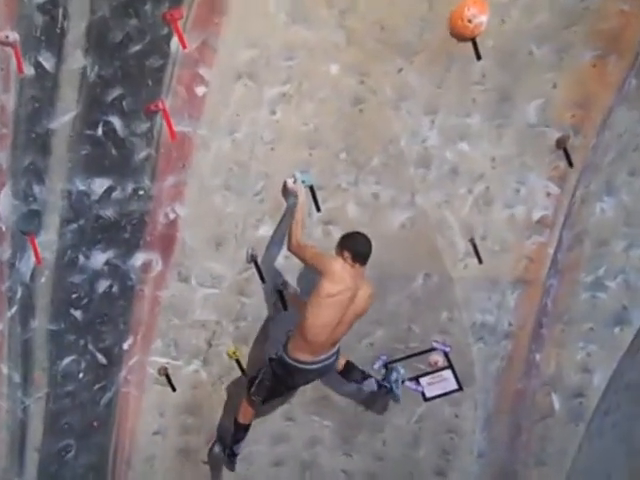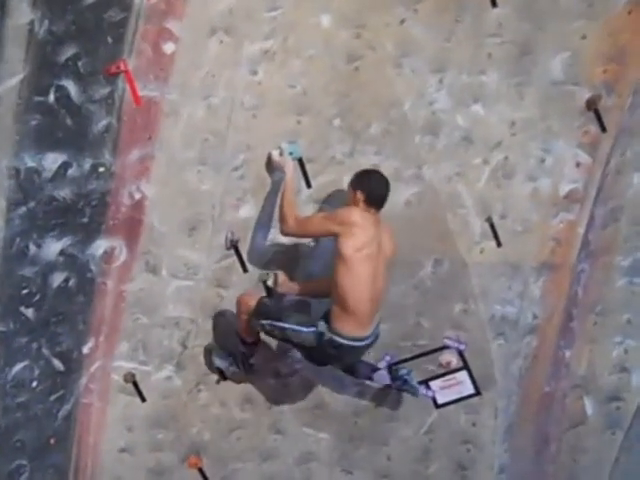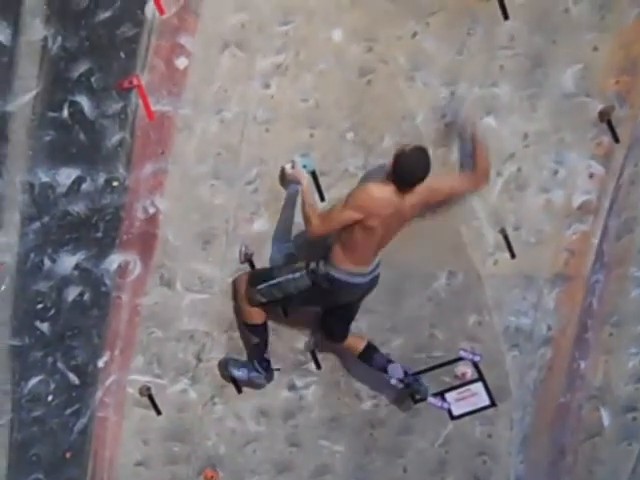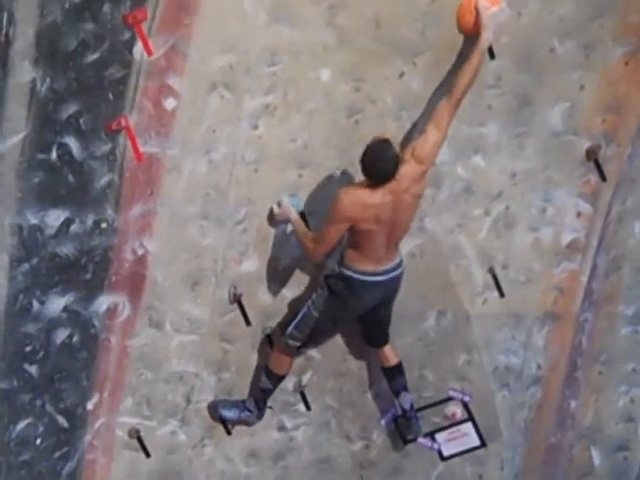
dt=0.7s
person 1, frame 1
left shoulder: (336, 269)
right shoulder: (369, 293)
left elbow: (295, 244)
left wrist: (299, 198)
right wrist: (298, 301)
left hip: (295, 365)
right hip: (328, 361)
left knee: (251, 396)
left ankle: (231, 450)
right ankle: (372, 385)
person 1, frame 2
left shoulder: (351, 219)
right shoulder: (386, 237)
left elbow: (290, 225)
right wrist: (294, 288)
left hip: (339, 342)
right hip: (367, 339)
left knee: (247, 302)
right knee: (315, 348)
left ankle: (243, 360)
person 1, frame 3
left shoulder: (371, 195)
right shoulder: (427, 192)
left elbow: (317, 227)
right elbow: (480, 178)
left wrist: (303, 182)
right wrist: (474, 136)
left hip: (335, 279)
right hip: (366, 278)
left knee: (245, 286)
right knee: (338, 335)
left ankle: (259, 368)
right ankle: (405, 378)
person 1, frame 4
left shoulder: (351, 201)
right shoulder: (418, 167)
left elbow: (316, 252)
right elbow: (450, 99)
left wrist: (291, 217)
right wrist: (480, 39)
left hip: (354, 284)
right hip: (391, 278)
left knee: (288, 342)
right knee: (379, 342)
left ankle: (252, 408)
right ankle: (409, 415)
